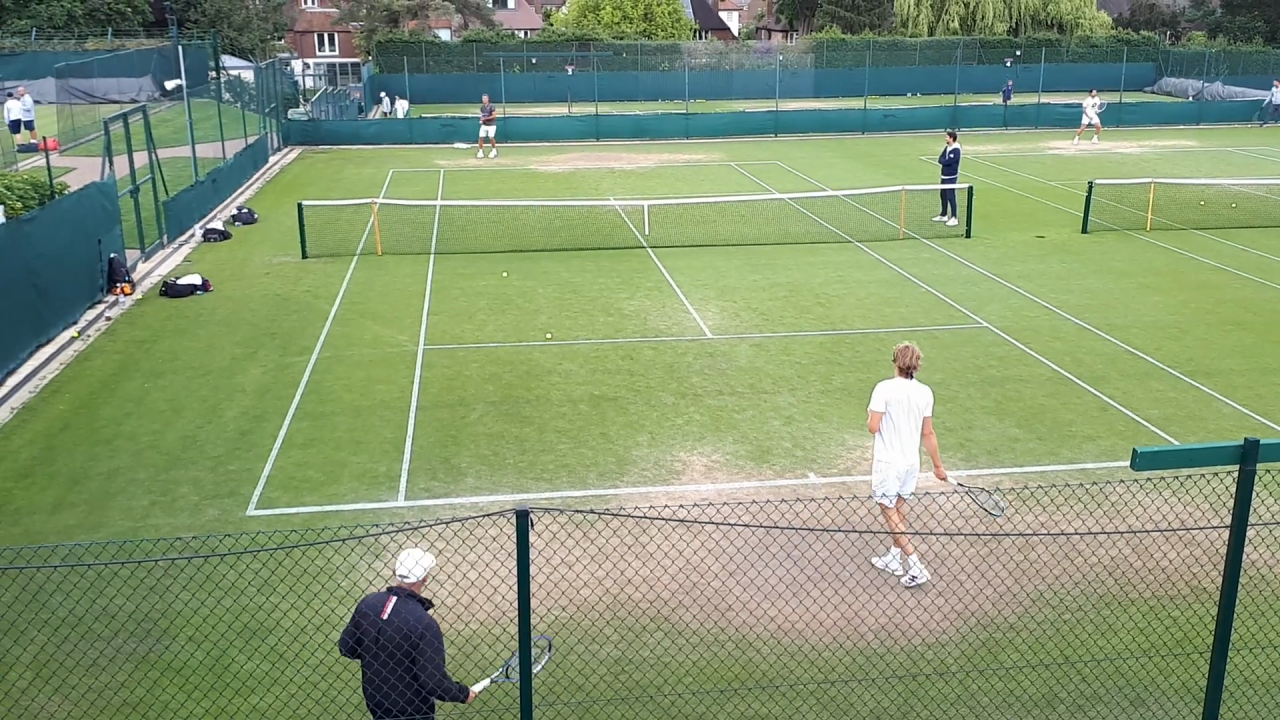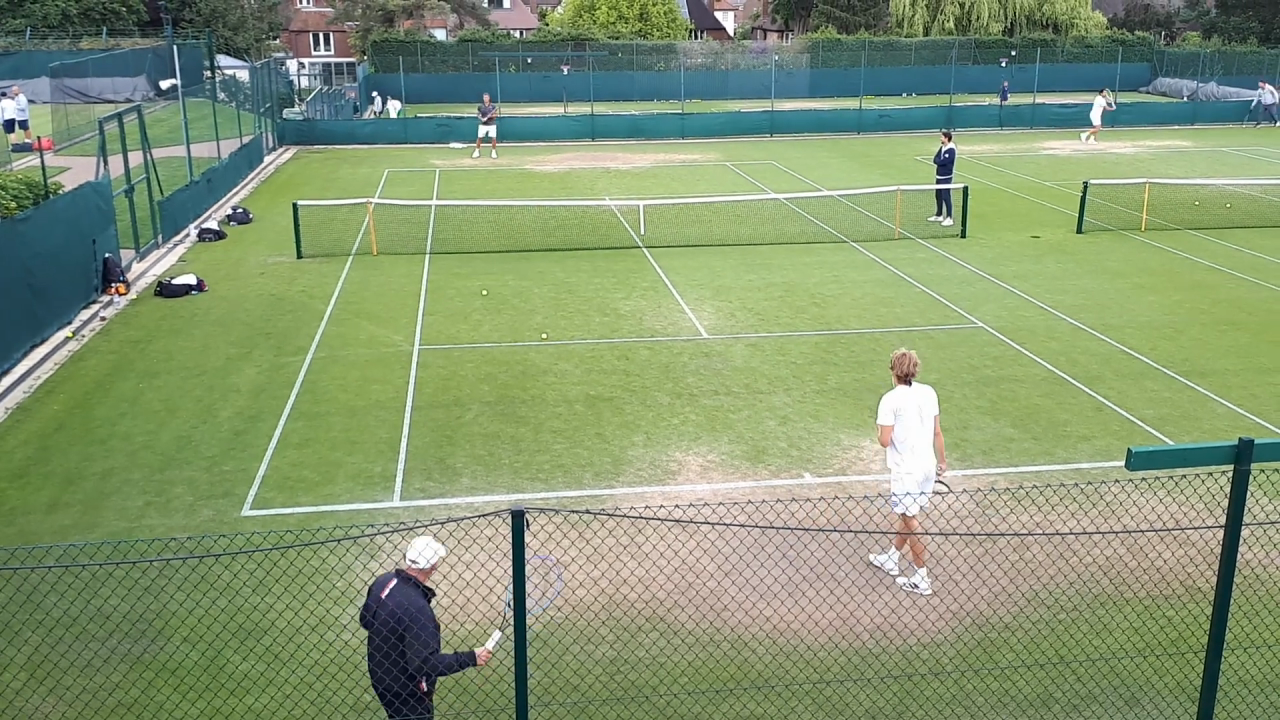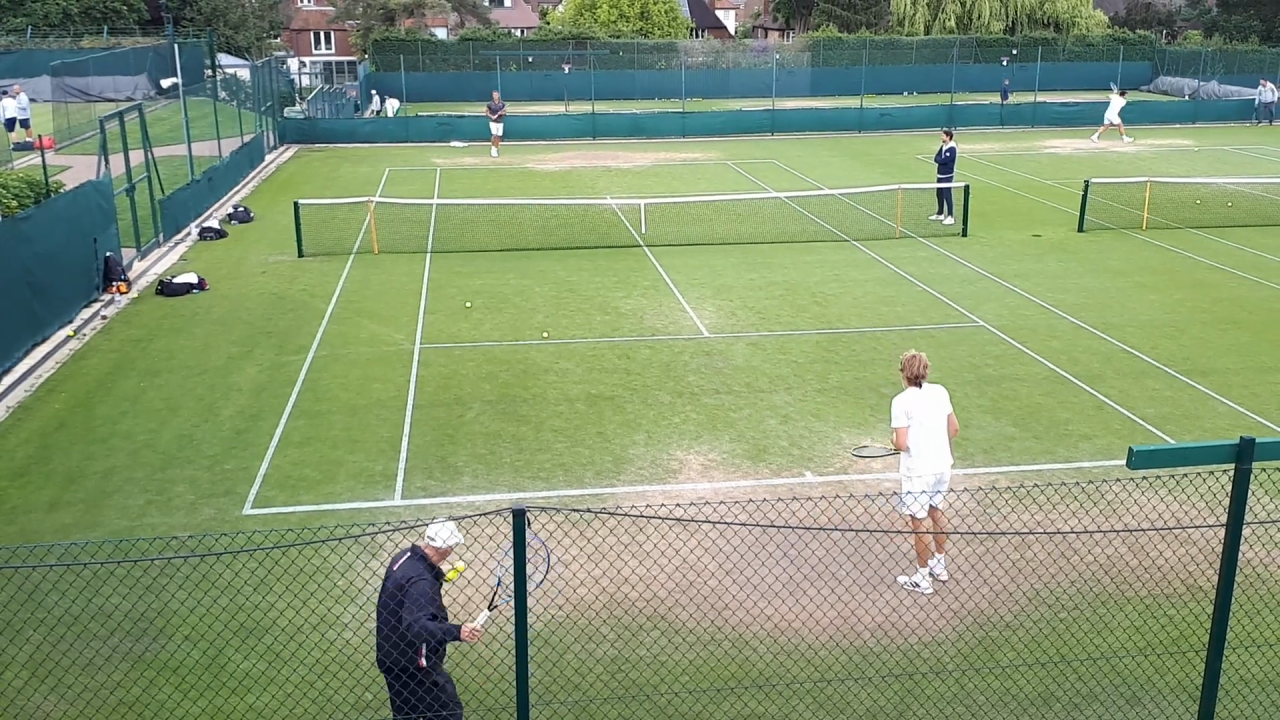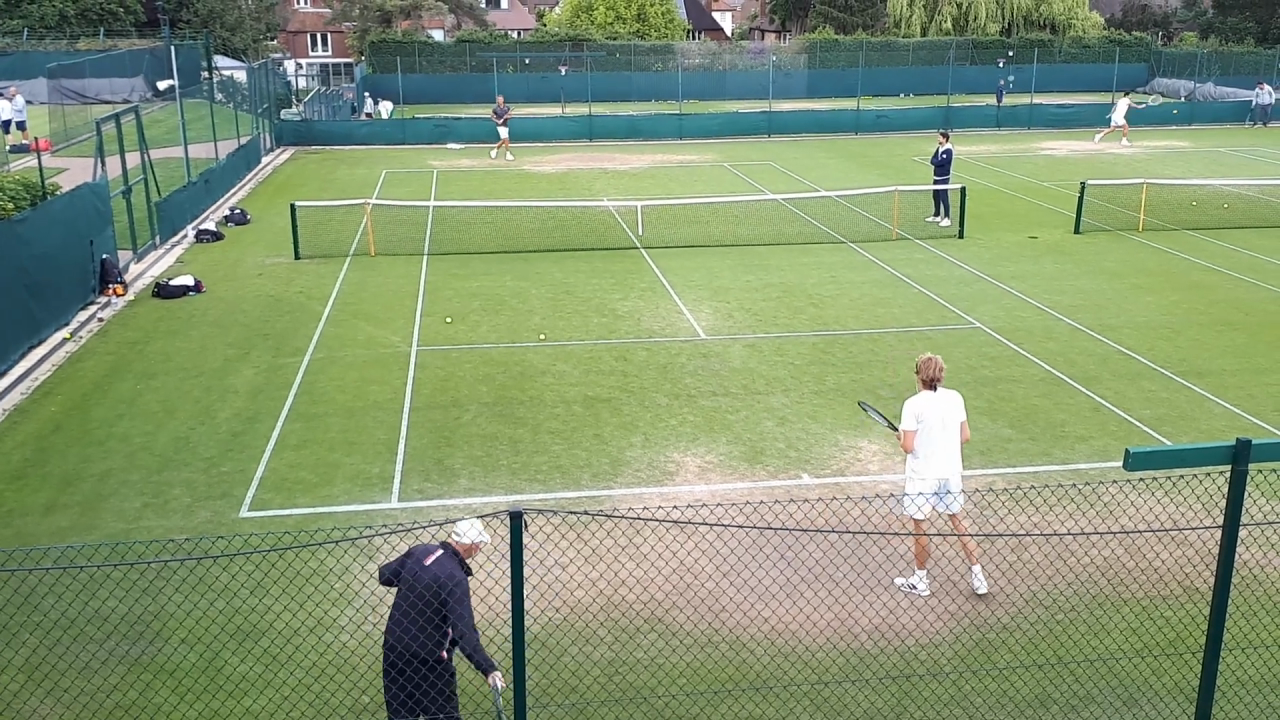
dt=0.3s
person 1, frame 1
left shoulder: (884, 388)
right shoulder: (925, 392)
left elbow: (872, 427)
right elbow: (928, 434)
left wrist: (872, 416)
right wrist: (938, 465)
left hip: (888, 462)
right hip: (911, 461)
left knee: (890, 513)
right knee: (896, 508)
left ankle: (917, 567)
right ankle: (895, 559)
person 1, frame 2
left shoulder: (890, 400)
right shoulder: (929, 393)
left elbow: (885, 441)
right elbow: (937, 433)
left wrist: (880, 432)
right wrist: (942, 461)
left hip: (906, 470)
right hip: (928, 467)
left knee: (911, 523)
right knee: (907, 516)
left ankle: (921, 579)
right ankle: (891, 558)
person 1, frame 3
left shoulder: (902, 401)
right shoulder: (940, 392)
left elbow: (902, 444)
right elbow: (954, 429)
left wrist: (895, 439)
left hip: (918, 472)
right hip: (942, 467)
left knee: (919, 524)
right knee: (936, 513)
left ankle: (923, 578)
right ankle: (939, 563)
person 1, frame 4
left shoulder: (913, 404)
right shoulder: (956, 398)
left elbow: (908, 447)
right elbow: (965, 436)
left wrist: (902, 437)
left hip: (923, 475)
right hip: (951, 473)
left knee: (920, 526)
right knee: (958, 521)
left ankle: (920, 580)
right ankle: (977, 576)
person 2, frame 1
left shoulder: (368, 604)
right shoulder: (424, 624)
left elbow: (347, 648)
right elbow: (434, 683)
right wrist: (463, 694)
left hip: (375, 699)
person 2, frame 2
left shoulder: (382, 582)
right shoulder: (417, 609)
left elbow: (366, 619)
right elbow: (422, 664)
right wrist: (470, 658)
left hip: (381, 680)
right hip: (408, 690)
person 2, frame 3
left shoulder: (405, 557)
right shoulder: (422, 581)
right elbow: (417, 627)
right wrist: (457, 632)
left hip: (391, 658)
right hip: (416, 666)
person 2, frame 4
left shoulder: (419, 551)
right shoulder: (455, 578)
left elbow: (385, 576)
right elbow: (464, 629)
right wrist: (488, 669)
left hip: (394, 649)
right hip: (428, 659)
